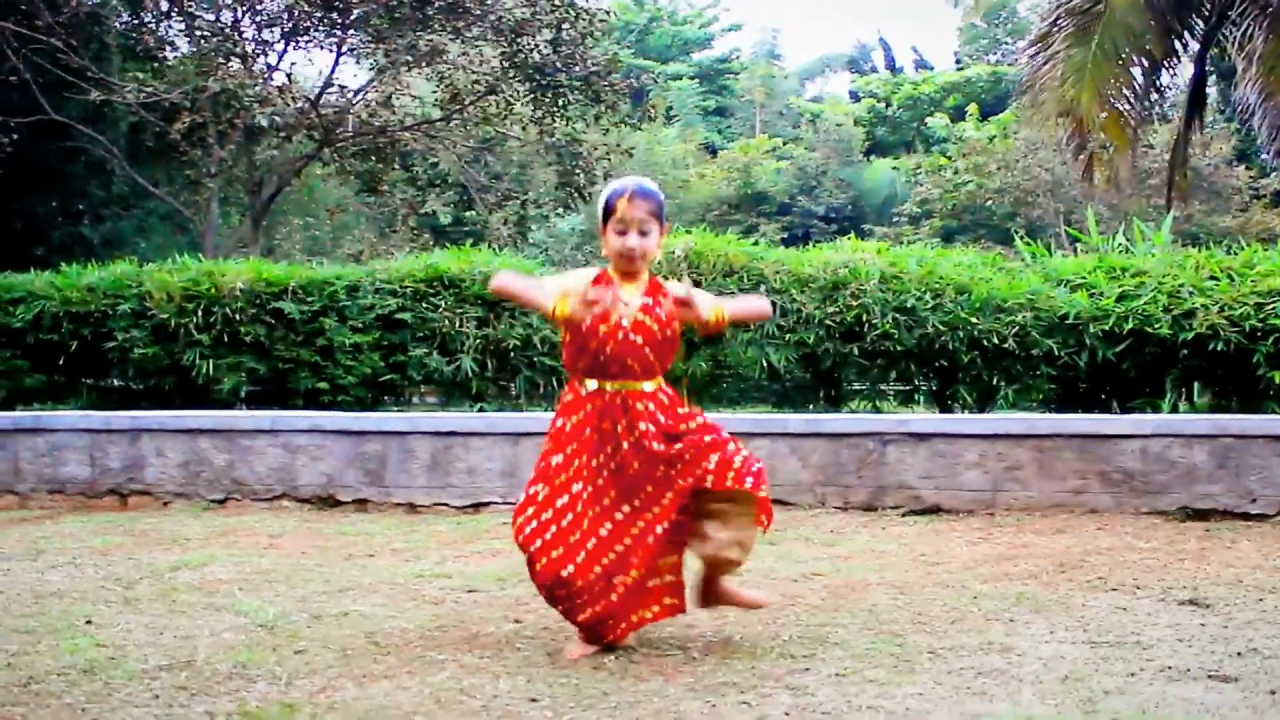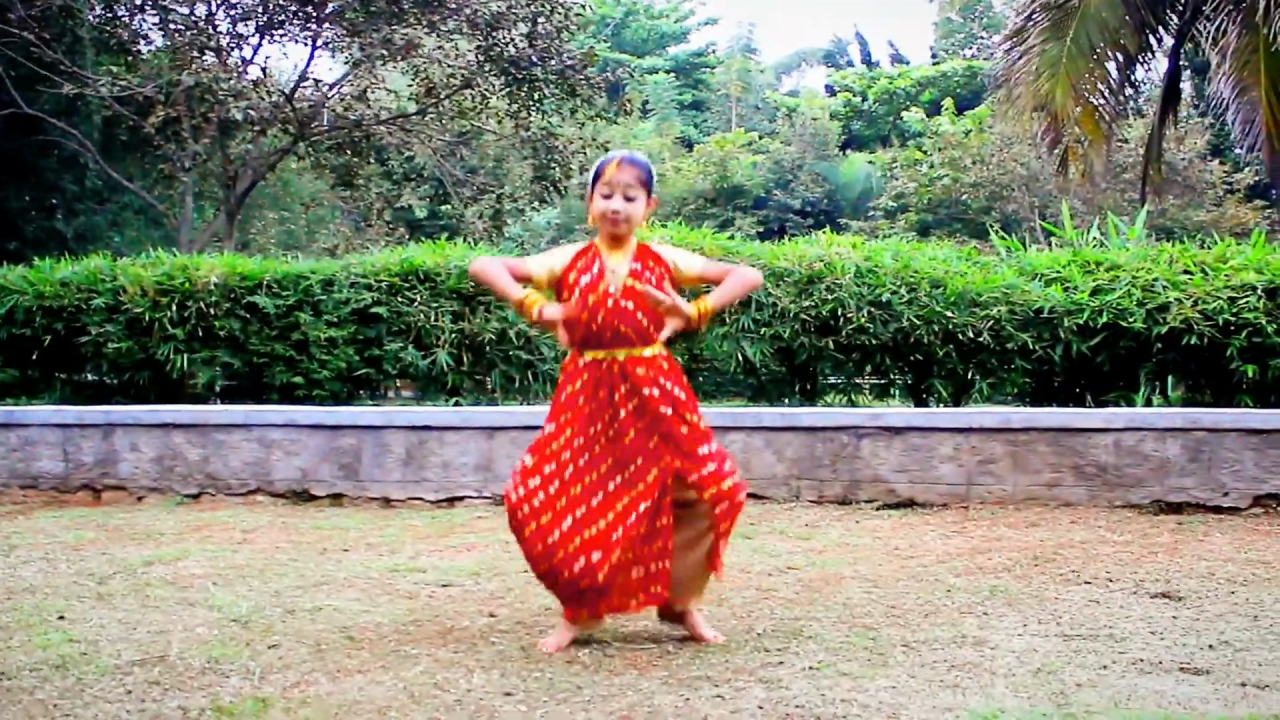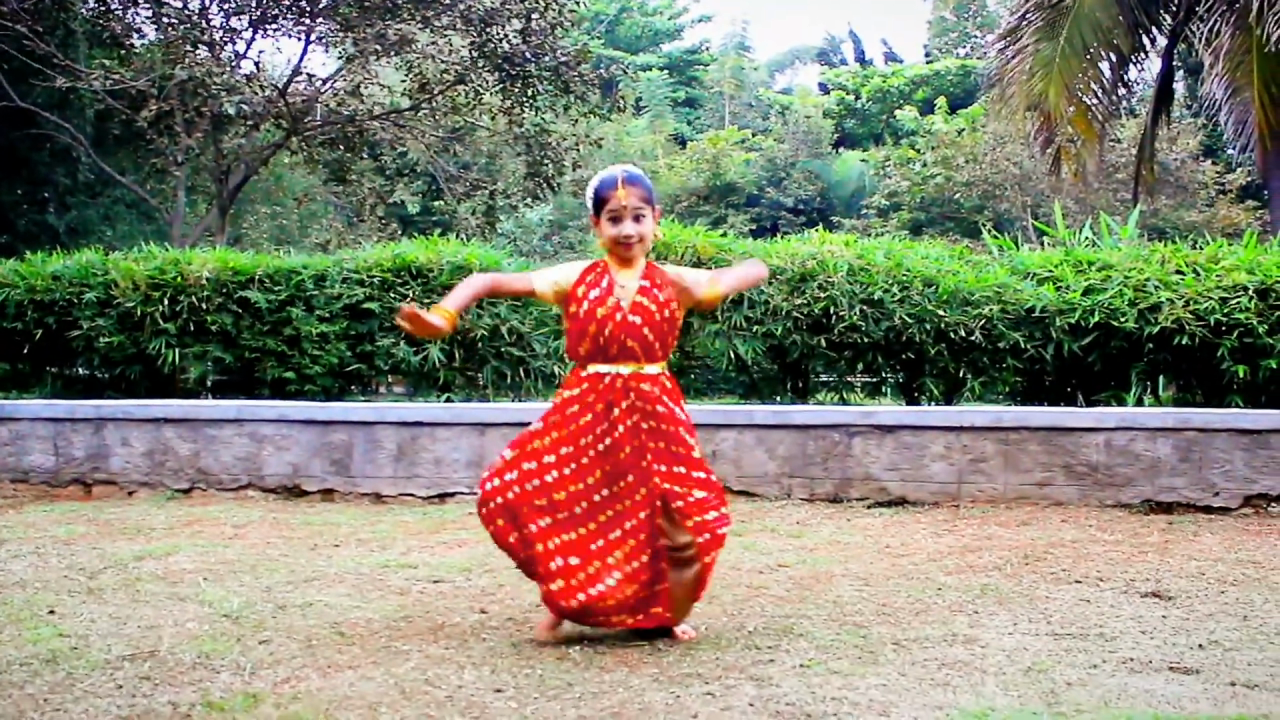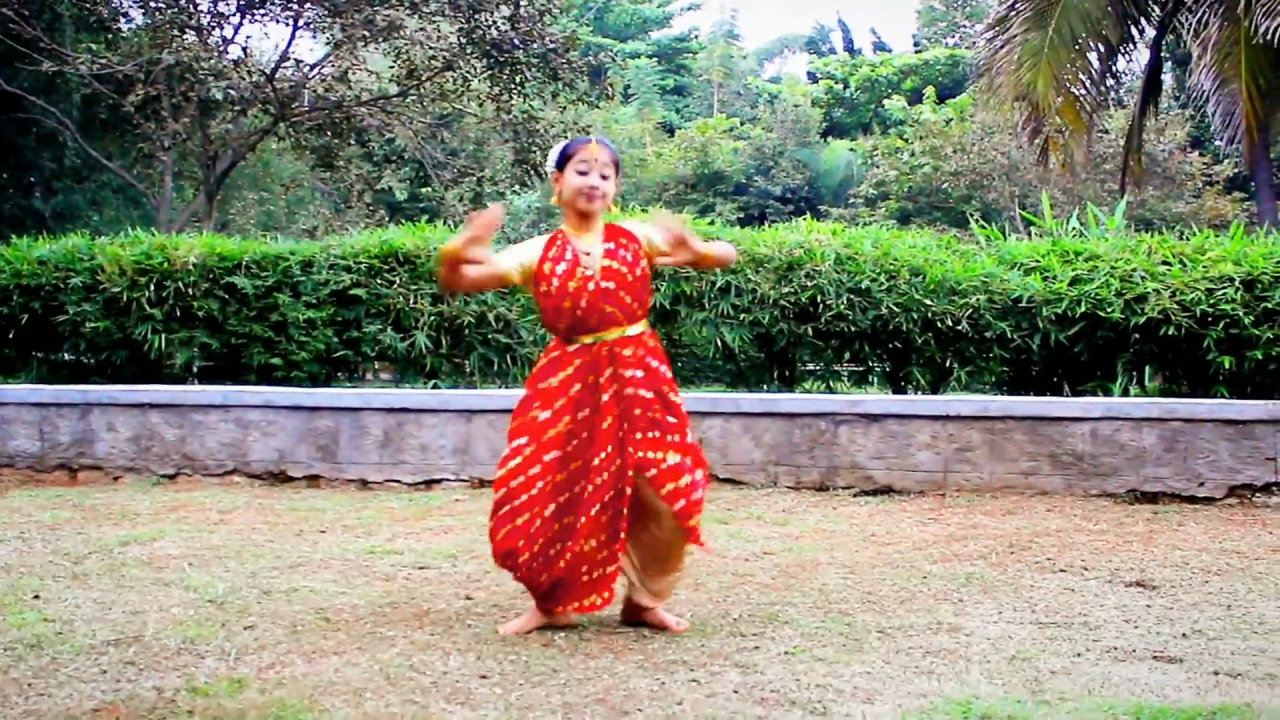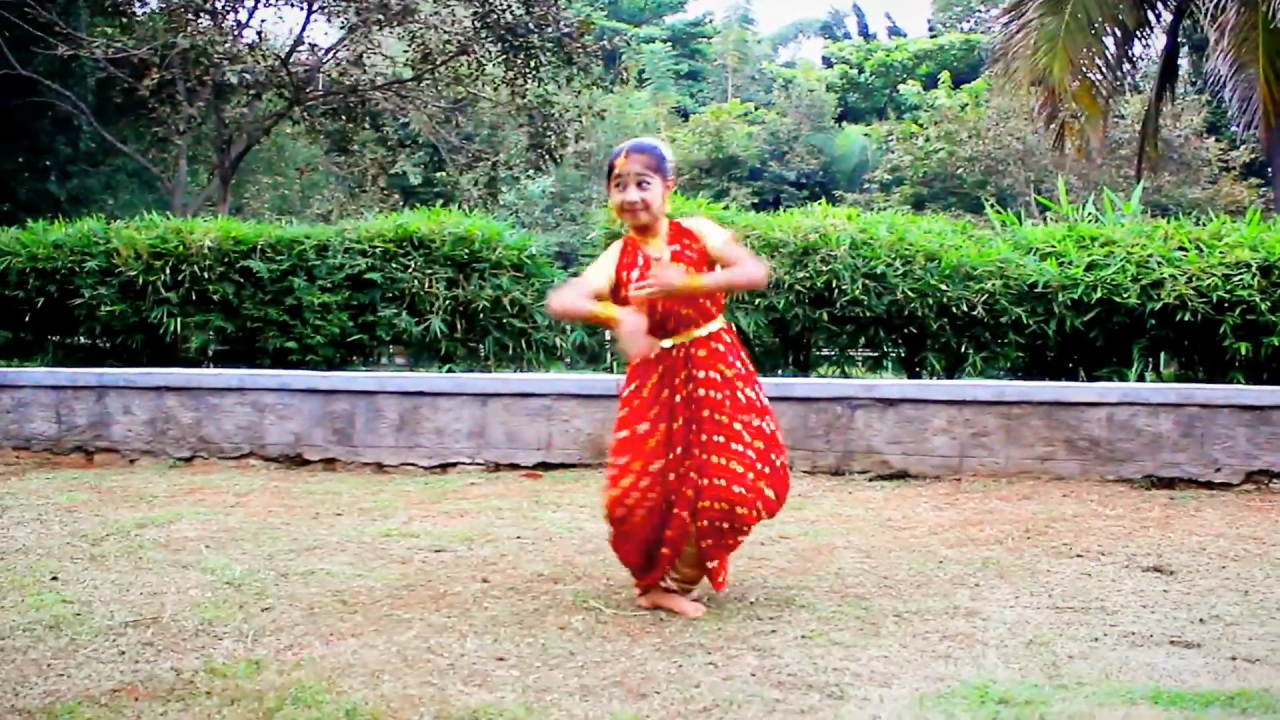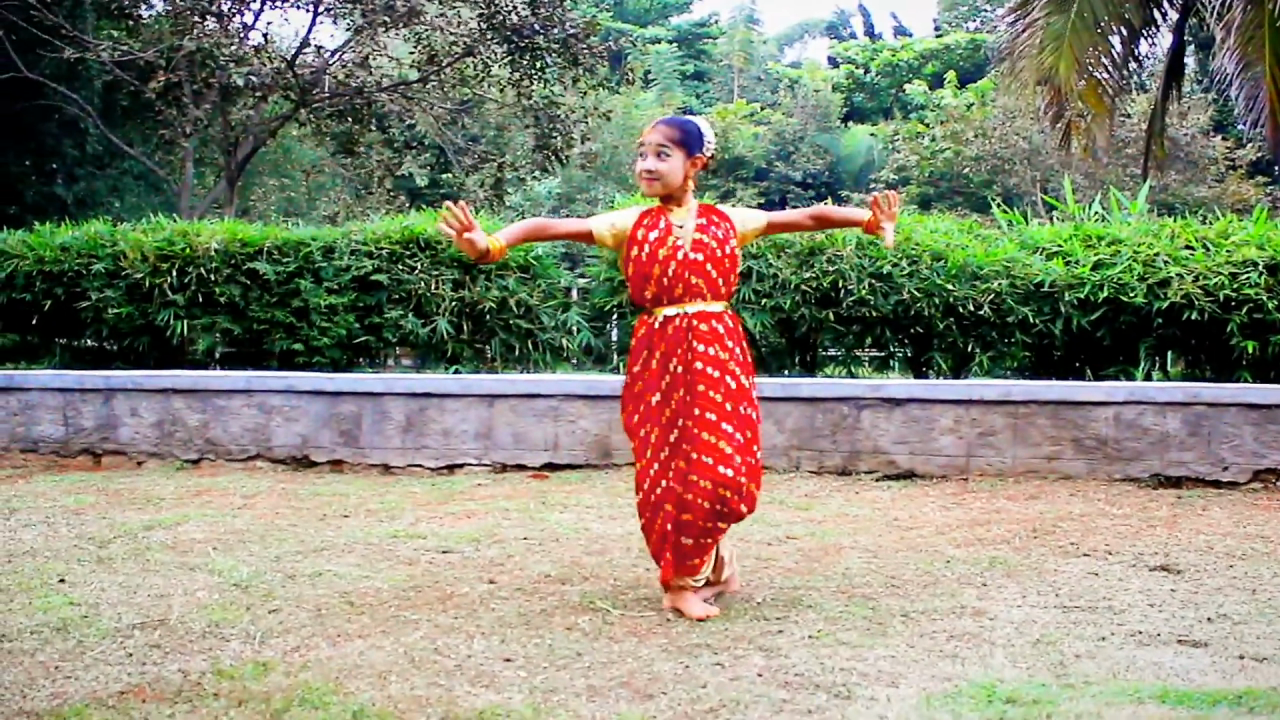
dt=0.5s
person 1, frame 1
left shoulder: (672, 296)
right shoulder: (580, 286)
left elbow: (761, 306)
right elbow: (502, 283)
left wrist: (706, 315)
right wrist: (565, 310)
left hip: (653, 417)
right hip: (588, 424)
left knee: (737, 476)
right knee: (552, 531)
left ankle: (715, 577)
right ankle: (603, 627)
person 1, frame 2
left shoulder: (663, 260)
right shoulder: (568, 260)
left elbow: (748, 275)
right elbow: (483, 266)
left wrist: (696, 311)
right wrist: (533, 305)
left hip: (652, 395)
right hip: (588, 397)
left knee: (705, 489)
right knee: (558, 500)
left ankle: (679, 601)
right ankle: (580, 609)
person 1, frame 3
left shoulder: (674, 281)
right shoulder: (574, 277)
left elbow: (755, 269)
right elbow: (488, 281)
left wrist: (714, 290)
right wrist: (442, 318)
left hip: (653, 411)
right hip: (584, 410)
left knee: (695, 517)
right knee: (508, 491)
left ankle: (658, 610)
right ankle: (568, 598)
person 1, frame 4
left shoulder: (636, 236)
right shoulder: (535, 254)
left elbow: (726, 256)
right elbow: (456, 284)
left wrist: (694, 250)
right wrist: (458, 251)
left hip: (637, 375)
right hip: (570, 377)
left knee: (669, 487)
right knee: (538, 489)
left ankle: (645, 597)
right ankle: (551, 603)
person 1, frame 5
left shoulder: (700, 233)
right shoulder: (614, 262)
left elbow: (756, 272)
right elbow: (559, 302)
left wrist: (687, 283)
right wrist: (617, 315)
left hip: (716, 370)
right hip: (658, 376)
left knee: (732, 488)
right knee: (642, 489)
left ankle: (671, 582)
right ankle: (659, 574)
person 1, frame 6
left shoulder: (728, 221)
right shoulder: (630, 223)
left elbow: (806, 217)
right elbow: (552, 226)
left wrist: (868, 220)
right wrist: (492, 244)
left hip: (716, 351)
right hip: (656, 353)
left knee: (716, 469)
right knee: (668, 470)
left ankle: (682, 579)
right ankle: (710, 561)
